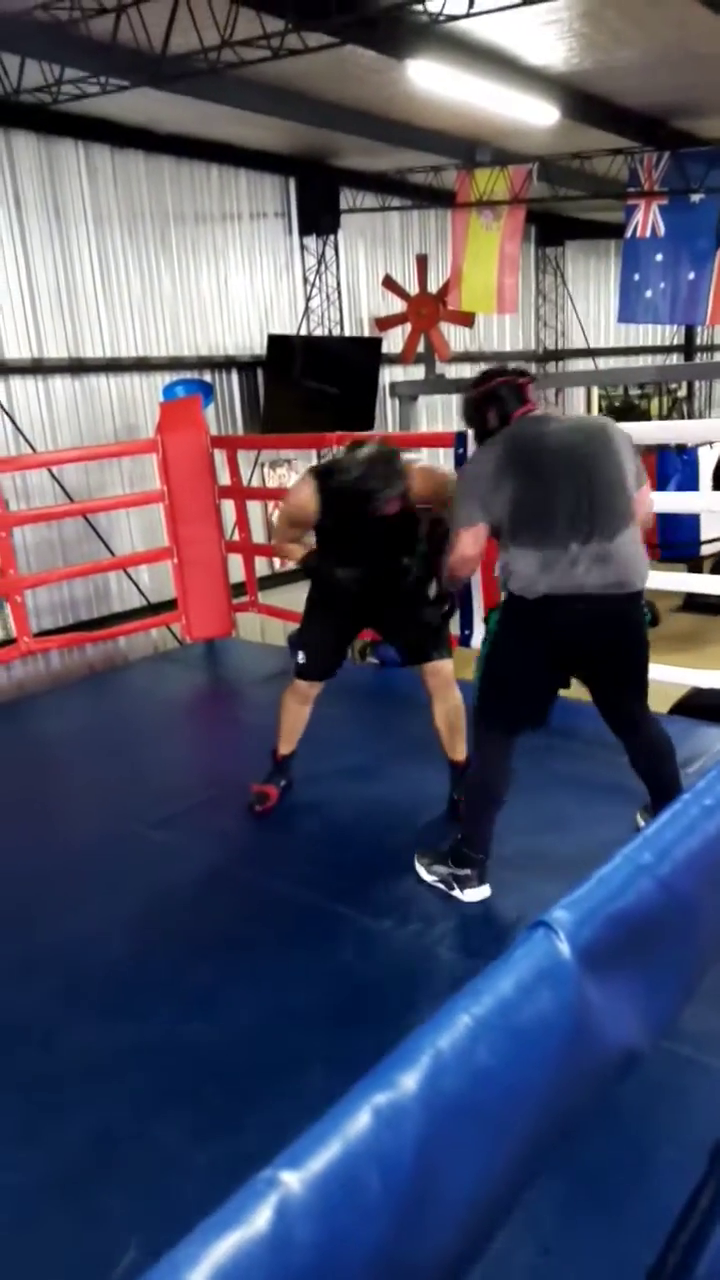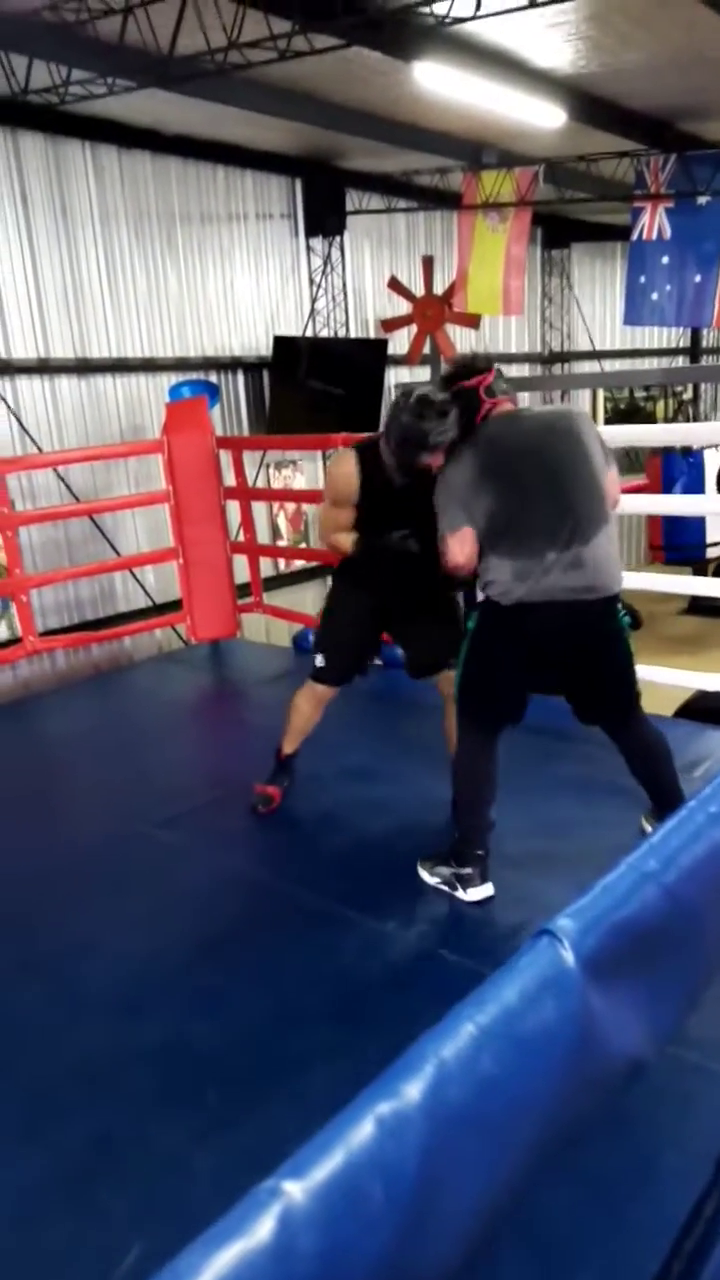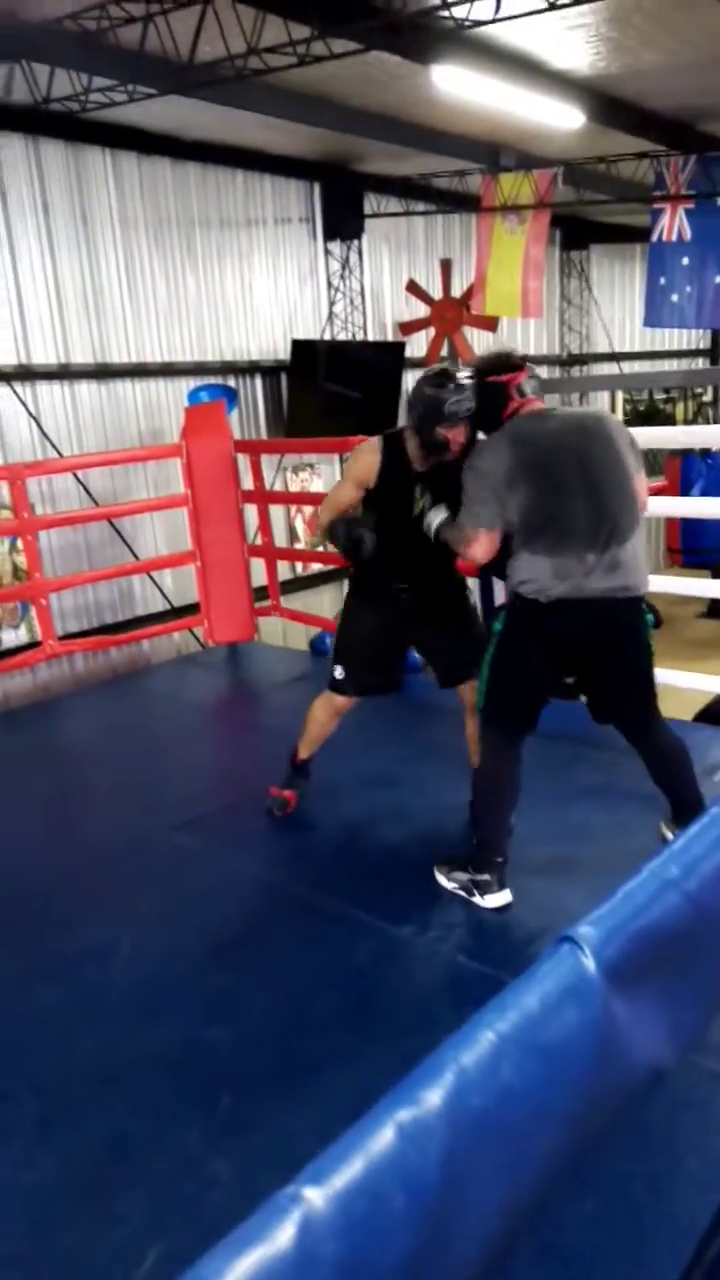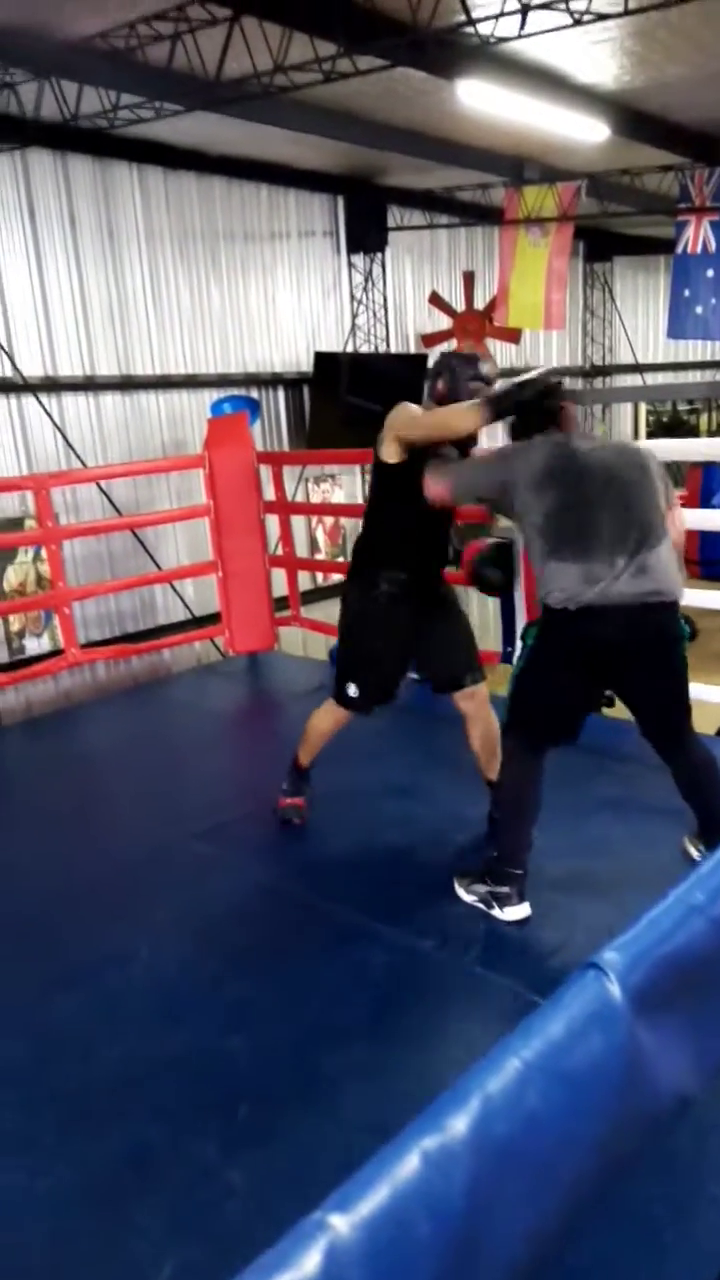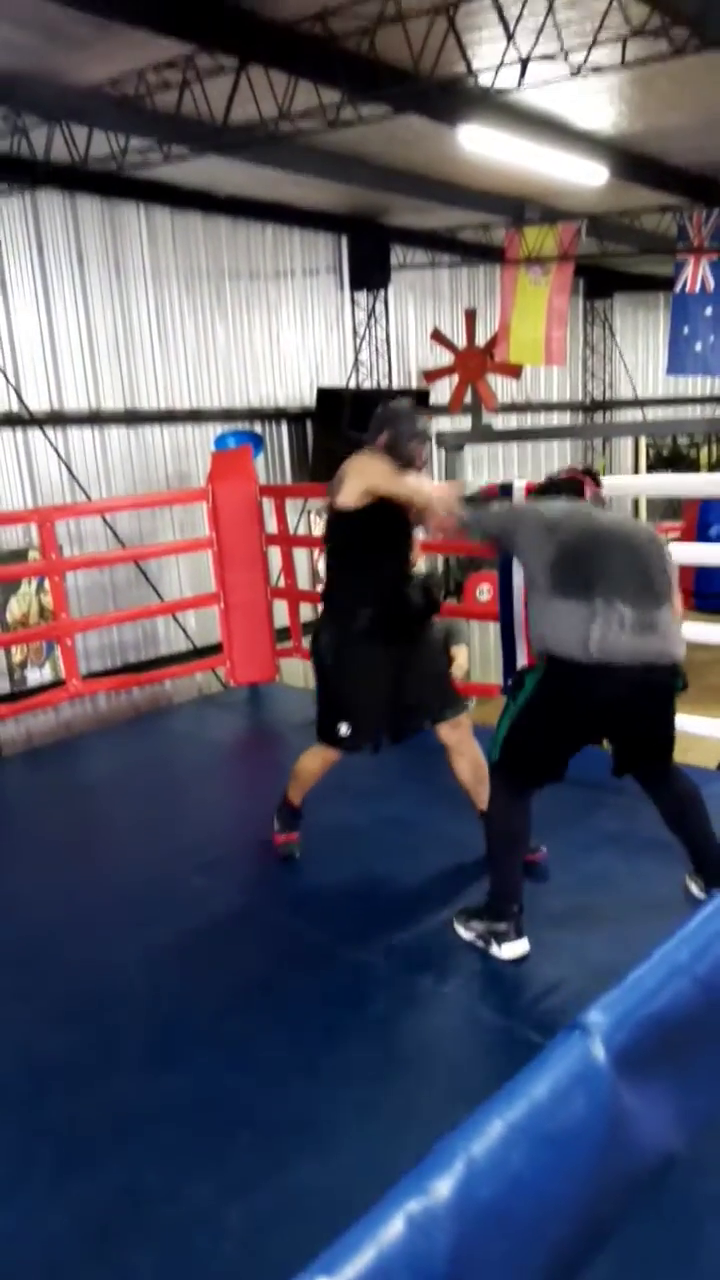
dt=0.2s
person 1, frame 1
left shoulder: (486, 460)
right shoulder: (606, 432)
left elbow: (464, 555)
right elbow: (641, 514)
left wrist: (450, 587)
left hip: (537, 608)
right hip: (618, 599)
left knee: (494, 732)
right knee: (633, 718)
left ankle: (468, 864)
person 1, frame 2
left shoulder: (460, 465)
right shoulder: (574, 422)
left elbow: (459, 557)
right elbow: (611, 497)
left hip: (514, 612)
right hip: (595, 601)
left knee: (478, 730)
right knee: (625, 719)
left ankle: (468, 864)
right ankle: (677, 821)
person 1, frame 3
left shoulder: (488, 457)
right shoulder: (604, 425)
left elbow: (478, 550)
right elbow: (640, 501)
left wrist: (440, 526)
left hip: (542, 609)
right hip: (621, 603)
left knee: (501, 733)
right knee: (643, 721)
left ankle: (486, 869)
right ankle: (696, 826)
person 1, frame 4
left shoulder: (518, 459)
right shoulder: (636, 456)
left elbow: (436, 489)
right elbow: (673, 536)
left hip: (576, 620)
right hip: (655, 613)
left knee: (524, 743)
left ankle: (505, 883)
person 1, frame 5
left shoulder: (531, 516)
right shoulder: (644, 534)
right elbow: (674, 609)
left hip: (576, 669)
right hip: (658, 670)
left knee: (510, 781)
right knee: (660, 772)
left ankle: (503, 921)
person 2, frame 1
left shoulder: (416, 479)
right shoulder: (310, 493)
left elbow: (446, 510)
right elbow: (284, 540)
left wrist: (427, 559)
right wrist: (326, 572)
left hip: (404, 581)
right hip: (339, 583)
left knee: (441, 673)
right knee: (306, 683)
left ankle: (461, 786)
right ankle: (278, 771)
person 2, frame 2
left shoulder: (451, 461)
right shoulder: (351, 467)
right elbow: (332, 534)
right wrist: (382, 548)
left hip: (423, 582)
right hip: (359, 584)
left knee: (457, 681)
right knee: (322, 687)
right ankle: (281, 770)
person 2, frame 3
left shoulder: (473, 458)
right shoulder: (375, 453)
right elbow: (329, 518)
right wrist: (346, 530)
left hip: (441, 588)
right hip: (379, 593)
left knee: (474, 691)
right knee: (340, 697)
right ankle: (296, 773)
person 2, frame 4
left shoulder: (461, 445)
right shoulder: (406, 420)
right elbow: (448, 422)
right wrist: (509, 400)
left hip: (429, 591)
right hip: (377, 595)
left knee: (473, 698)
right knee: (345, 705)
right ankle: (297, 777)
person 2, frame 5
left shoulder: (396, 494)
right shoulder: (364, 470)
right elbow: (429, 499)
left wrist: (418, 587)
left hip: (401, 629)
right hip: (352, 636)
left knee: (456, 729)
right knee: (334, 746)
right ankle: (287, 816)
